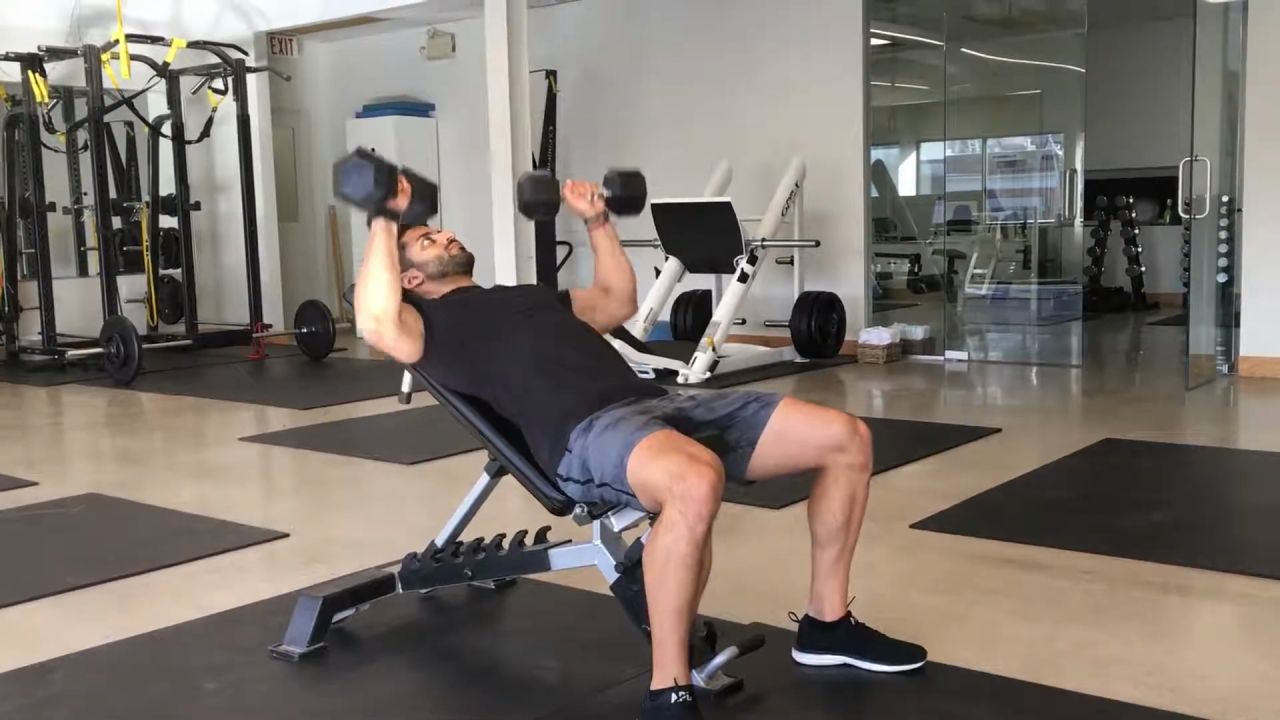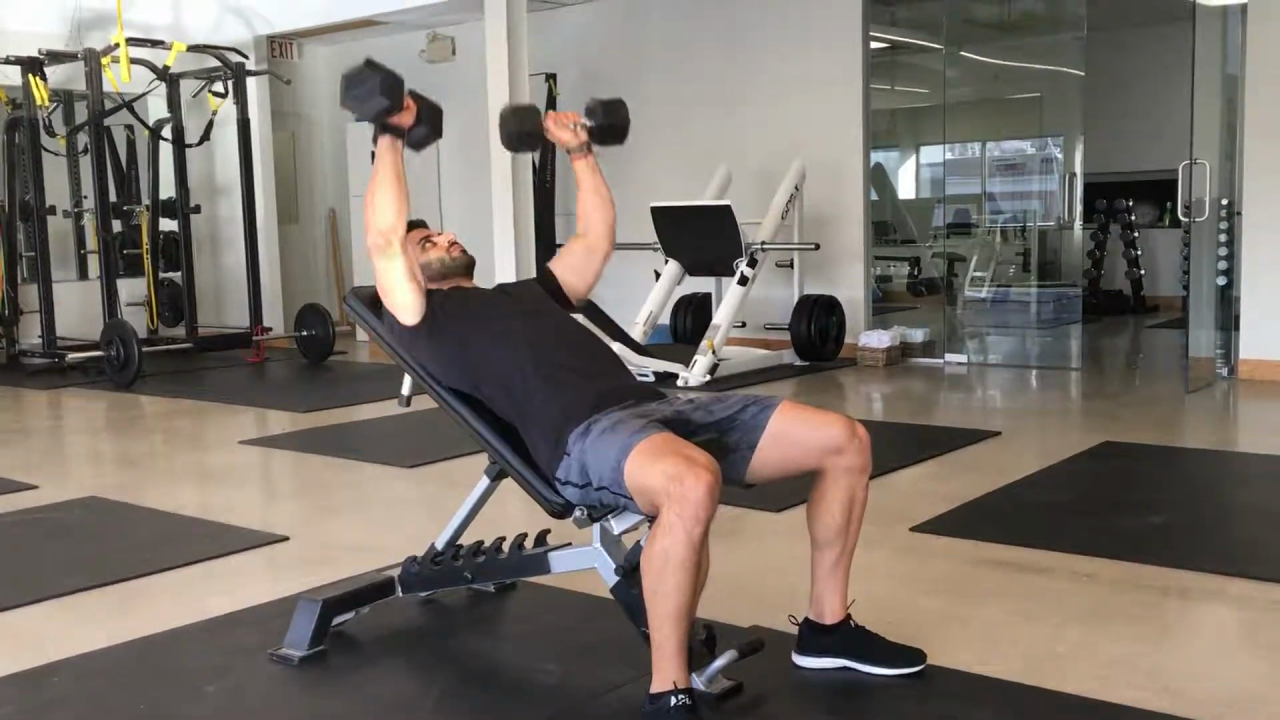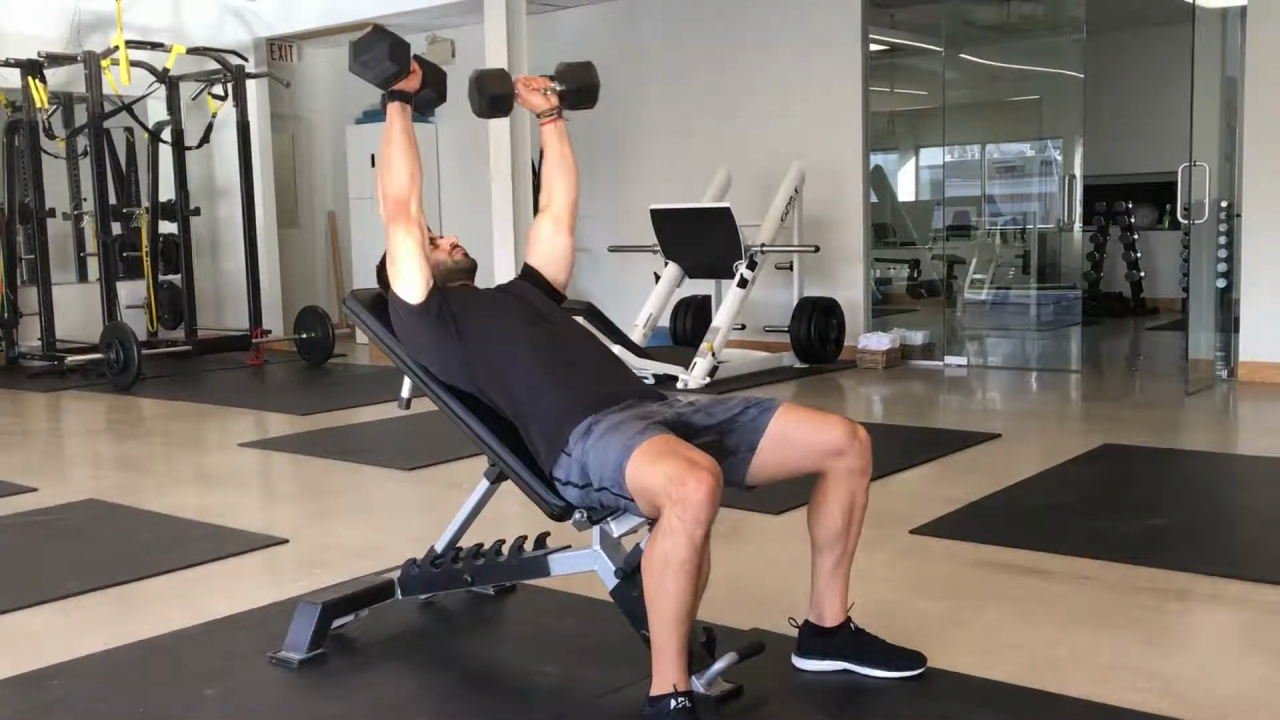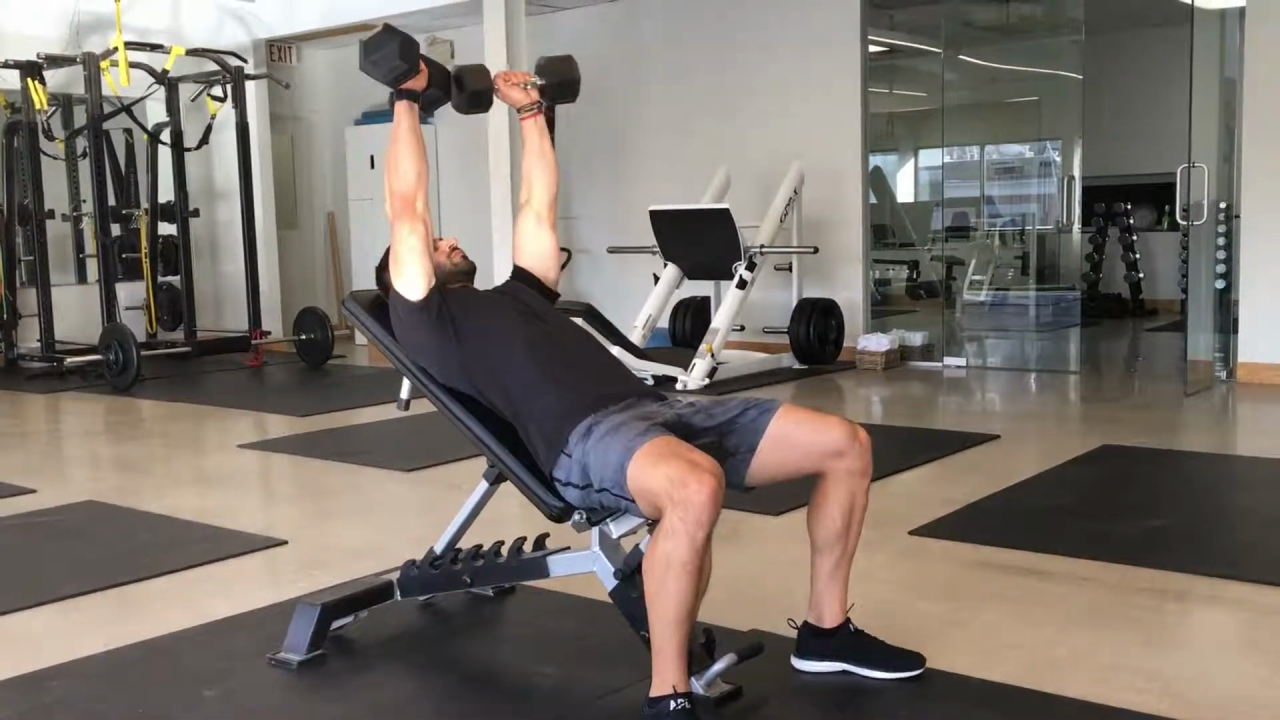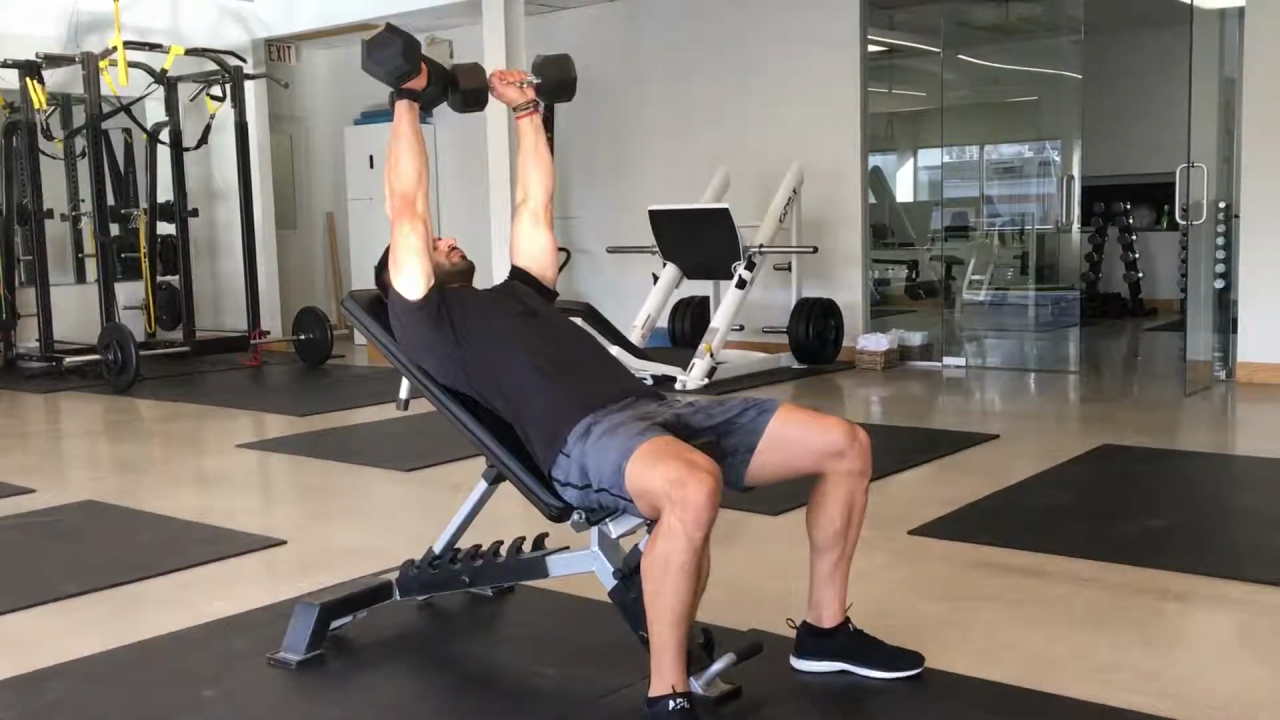
dt=0.2s
person 1, frame 1
left shoulder: (524, 294)
right shoulder: (433, 319)
left elbow: (619, 302)
right elbow: (379, 327)
left wrist: (596, 223)
right wrist: (385, 220)
left hip: (654, 400)
right hip: (586, 431)
left knee: (846, 439)
right knee: (695, 481)
left ankle: (827, 624)
person 1, frame 2
left shoulder: (525, 293)
right shoulder: (430, 320)
left elbow: (597, 238)
right elbow: (383, 245)
left wrist: (580, 153)
right wrist: (389, 139)
left hip: (654, 407)
right hip: (584, 438)
left knee: (844, 443)
right knee: (692, 485)
left ankle: (826, 626)
person 1, frame 3
left shoulder: (521, 292)
right shoulder: (430, 318)
left elbow: (558, 209)
right elbow: (397, 214)
left wrist: (549, 117)
right wrist: (399, 104)
left hip: (655, 407)
right hip: (583, 439)
left knee: (845, 444)
right knee: (694, 488)
left ankle: (828, 629)
person 1, frame 4
left shoulder: (518, 293)
right shoulder: (429, 320)
left elbow: (539, 204)
right elbow: (405, 210)
left wrist: (529, 111)
right wrist: (407, 102)
left hip: (653, 408)
right hip: (584, 439)
left knee: (845, 445)
right knee: (696, 490)
left ankle: (826, 630)
person 1, frame 5
left shoulder: (517, 292)
right shoulder: (428, 319)
left elbow: (534, 202)
right elbow: (405, 211)
left wrist: (524, 110)
right wrist: (407, 102)
left hip: (652, 407)
right hip: (582, 438)
left knee: (844, 444)
right knee: (693, 489)
left ankle: (825, 629)
